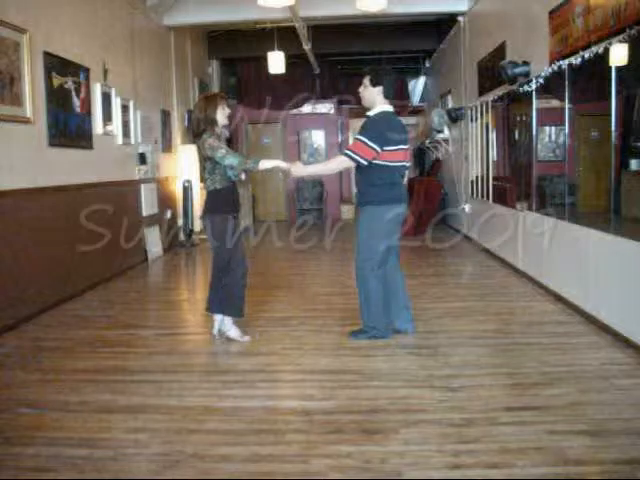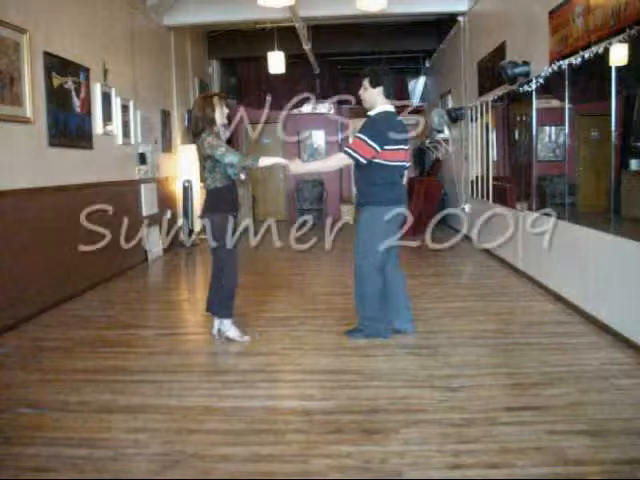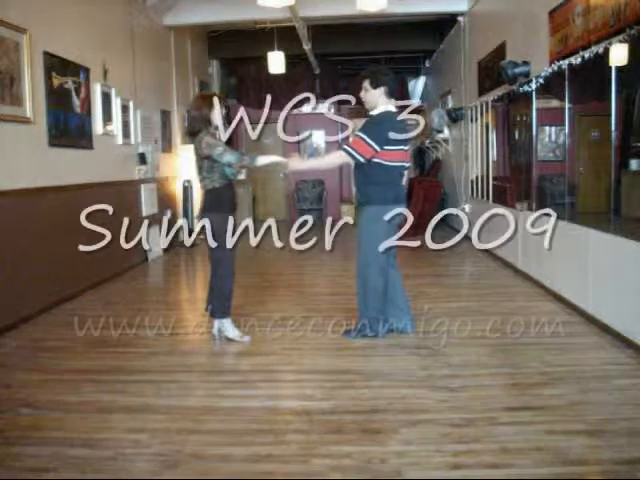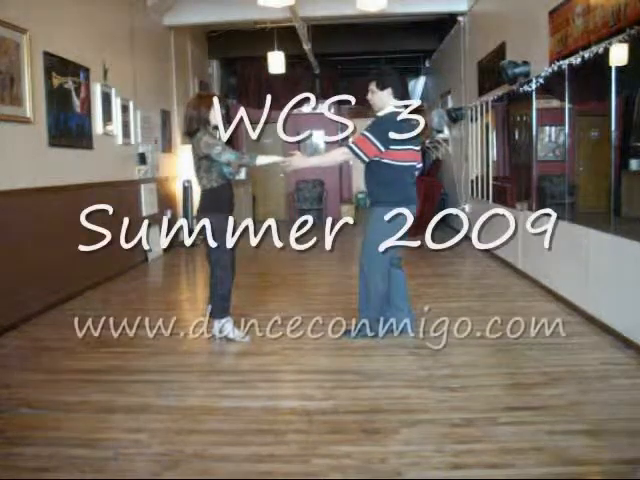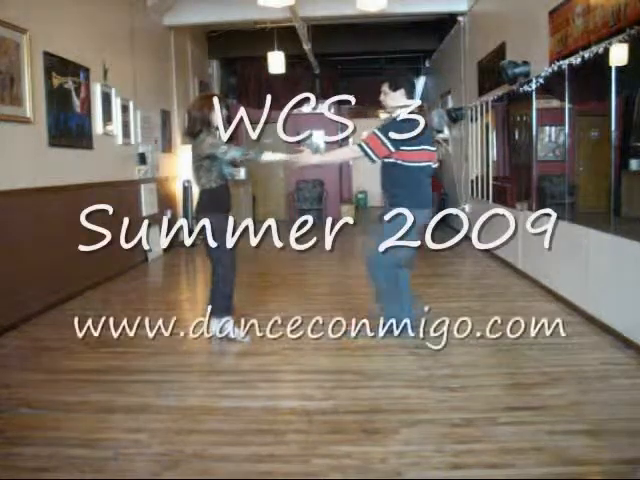
dt=0.3s
person 1, frame 1
left shoulder: (376, 124)
right shoulder: (397, 124)
left elbow: (347, 160)
left wrist: (304, 170)
left hip: (378, 206)
right hip: (395, 203)
left knee: (368, 265)
right knee: (388, 262)
left ankle: (376, 325)
right ankle: (400, 320)
person 1, frame 2
left shoulder: (377, 123)
right shoulder: (398, 124)
left elbow: (345, 158)
left wrist: (303, 167)
left hip: (377, 206)
right hip: (393, 204)
left knee: (367, 264)
right knee: (388, 262)
left ankle: (372, 324)
right ankle: (399, 320)
person 1, frame 3
left shoulder: (378, 123)
right shoulder: (399, 124)
left elbow: (343, 156)
left wrist: (302, 164)
left hip: (378, 206)
right hip: (392, 203)
left knee: (371, 263)
right knee: (386, 261)
left ankle: (371, 324)
right ankle: (398, 319)
person 1, frame 4
left shoulder: (385, 124)
right shoulder: (408, 124)
left elbow: (346, 153)
left wrist: (305, 161)
left hip: (388, 206)
right hip: (402, 203)
left knee: (373, 262)
right knee: (390, 262)
left ankle: (370, 323)
right ankle: (399, 319)
person 1, frame 5
left shoulder: (398, 126)
right shoulder: (423, 125)
left elbow: (355, 152)
left wrist: (314, 159)
left hip: (406, 207)
right hip: (418, 204)
left knee: (379, 259)
right knee: (397, 261)
left ankle: (397, 318)
right ankle: (400, 318)
person 2, frame 1
left shoulder: (215, 138)
right shoulder: (210, 140)
left elbow: (232, 169)
right elbow: (240, 163)
right wrist: (277, 163)
left hip: (224, 211)
right hip: (219, 213)
left knee: (224, 266)
right knee: (236, 265)
left ankle: (219, 322)
right ankle: (227, 323)
person 2, frame 2
left shoulder: (214, 138)
right shoulder: (209, 139)
left elbow: (232, 166)
right elbow: (239, 160)
right wrist: (277, 160)
left hip: (223, 210)
right hip: (218, 211)
left knee: (222, 266)
right knee: (227, 266)
left ankle: (219, 321)
right ankle: (225, 323)
person 2, frame 3
left shoulder: (211, 138)
right shoulder: (206, 139)
left elbow: (231, 165)
right elbow: (238, 159)
right wrist: (275, 158)
left hip: (222, 210)
right hip: (216, 211)
left knee: (222, 265)
right knee: (224, 266)
left ankle: (219, 322)
right ankle: (223, 323)
person 2, frame 4
left shoulder: (209, 138)
right shoulder: (204, 139)
left elbow: (228, 166)
right elbow: (237, 158)
right wrist: (275, 158)
left hip: (220, 210)
right hip: (214, 211)
left knee: (225, 265)
right knee: (222, 265)
left ankle: (220, 321)
right ankle: (222, 323)
person 2, frame 5
left shoulder: (206, 139)
right shoulder: (207, 140)
right elbow: (242, 154)
right wrist: (284, 156)
left hip: (214, 209)
right hip: (213, 211)
left knee: (223, 265)
right knee: (224, 266)
left ankle: (218, 321)
right ankle: (223, 322)
